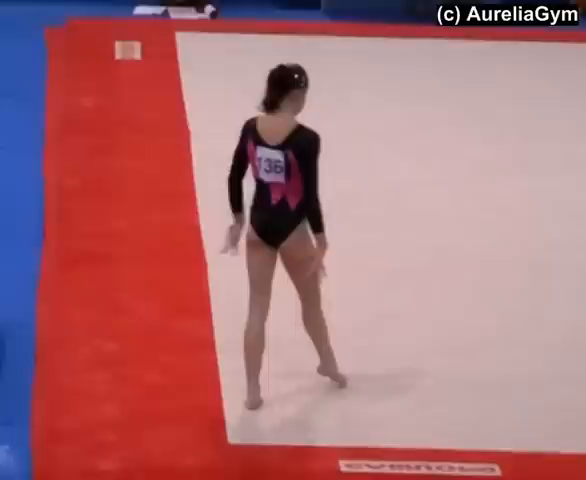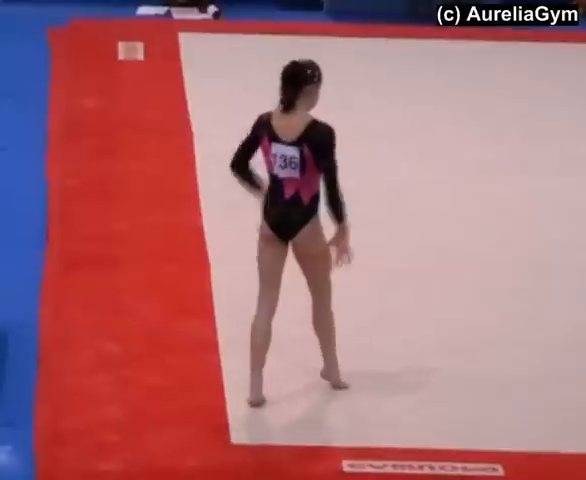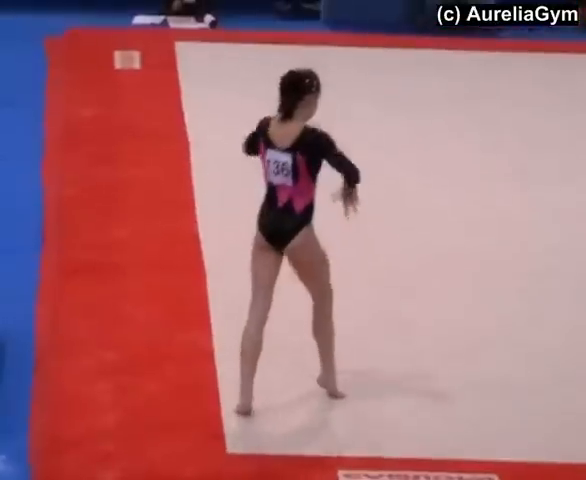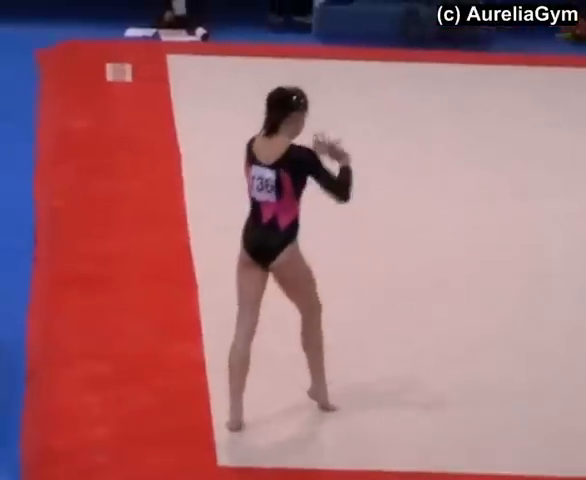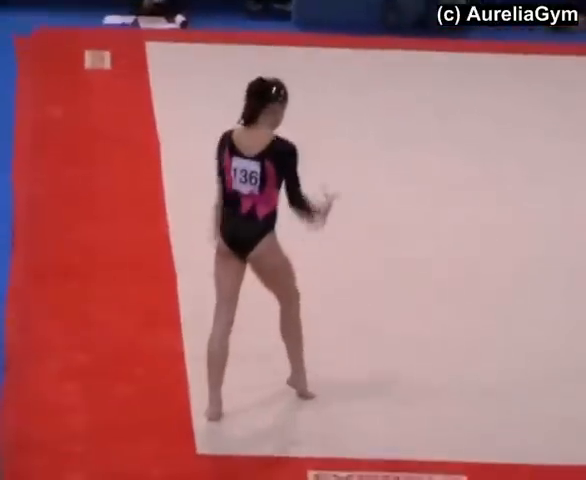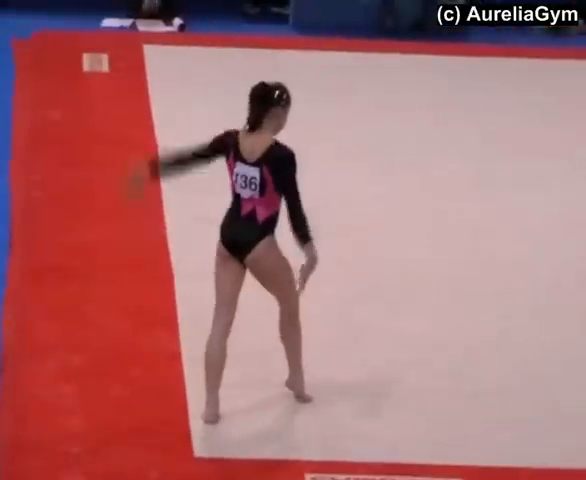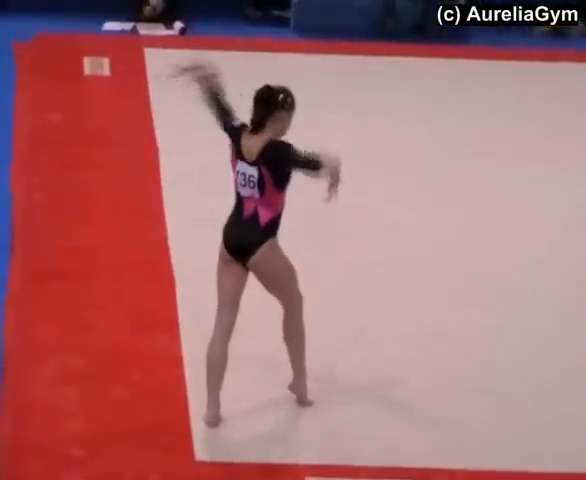
dt=0.2s
person 1, frame 1
left shoulder: (250, 129)
right shoulder: (306, 139)
left elbow: (234, 180)
right elbow: (310, 193)
left wrist: (237, 221)
right wrist: (320, 241)
left hip: (258, 224)
right hip: (290, 227)
left knee: (257, 309)
right knee: (311, 300)
left ankle: (253, 390)
right ankle: (329, 365)
person 1, frame 2
left shoulder: (265, 123)
right shoulder: (321, 133)
left elbow: (237, 164)
right elbow: (331, 184)
right wrist: (342, 228)
left hip: (271, 218)
right hip: (303, 222)
left knee: (265, 304)
right knee: (322, 295)
left ankle: (255, 387)
right ankle: (331, 369)
person 1, frame 3
left shoulder: (266, 127)
right shoulder: (315, 139)
left elbow: (249, 148)
right elbow: (351, 172)
right wrist: (349, 190)
left hip: (266, 225)
right hip: (296, 231)
left knee: (258, 311)
right knee: (322, 299)
left ankle: (245, 396)
right ankle: (328, 377)
person 1, frame 4
left shoulder: (252, 147)
right shoulder: (301, 156)
right elbow: (342, 193)
right wrist: (343, 161)
left hip: (251, 242)
right hip: (281, 248)
left knee: (244, 328)
right knee: (311, 312)
left ankle: (235, 412)
right ankle: (319, 390)
person 1, frame 5
left shoulder: (227, 140)
right shoulder: (283, 148)
left elbow: (224, 188)
right elbow: (294, 199)
right wrist: (315, 212)
left hip: (228, 234)
right hip: (259, 237)
left knee: (223, 318)
right knee: (290, 302)
left ankle: (214, 402)
right ankle: (299, 379)
person 1, frame 6
left shoulder: (230, 141)
right shoulder: (283, 155)
left elbow: (191, 157)
right elbow: (293, 205)
left wrist: (155, 167)
right wrist: (308, 248)
left hip: (228, 235)
right hip: (258, 242)
left knee: (221, 322)
right knee: (290, 303)
left ankle: (211, 405)
right ankle: (296, 382)
person 1, frame 7
left shoulder: (237, 137)
right shoulder: (277, 150)
left elbow: (220, 108)
right elbow: (303, 163)
left wrist: (206, 80)
right wrist: (326, 165)
left hip: (231, 238)
right hip: (259, 244)
left knee: (223, 325)
right knee: (293, 304)
left ankle: (212, 408)
right ankle: (300, 385)
